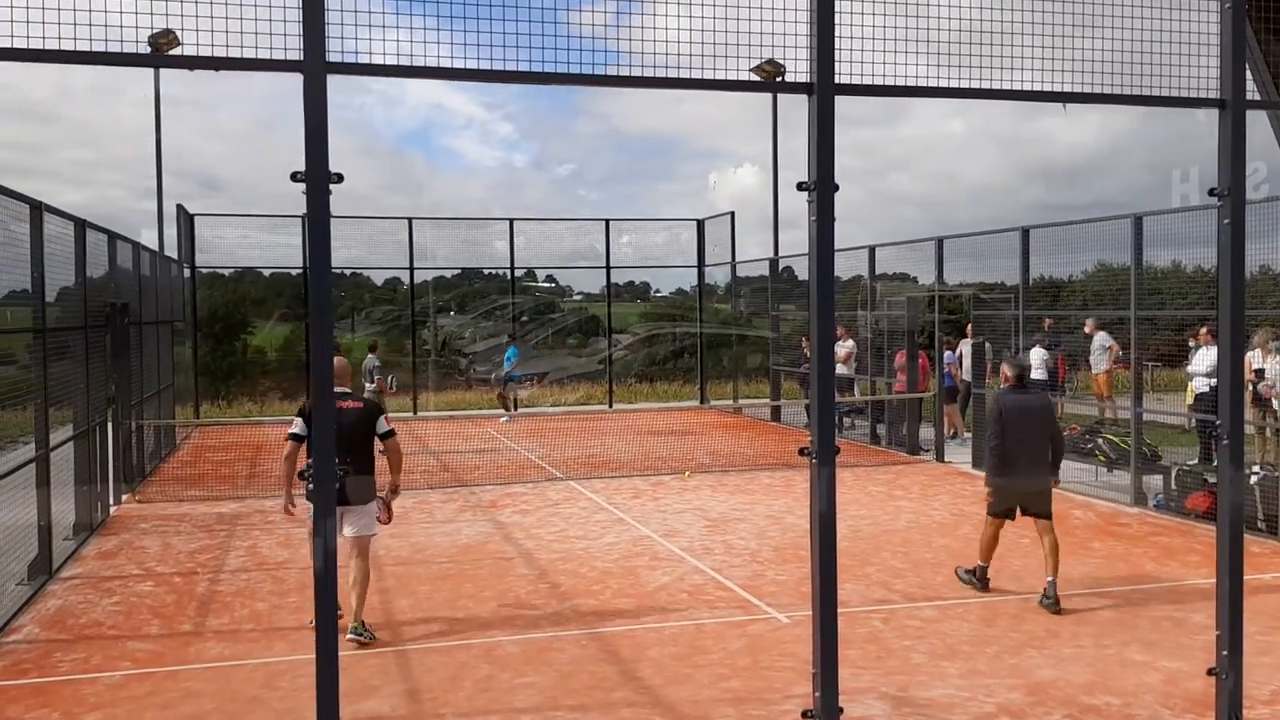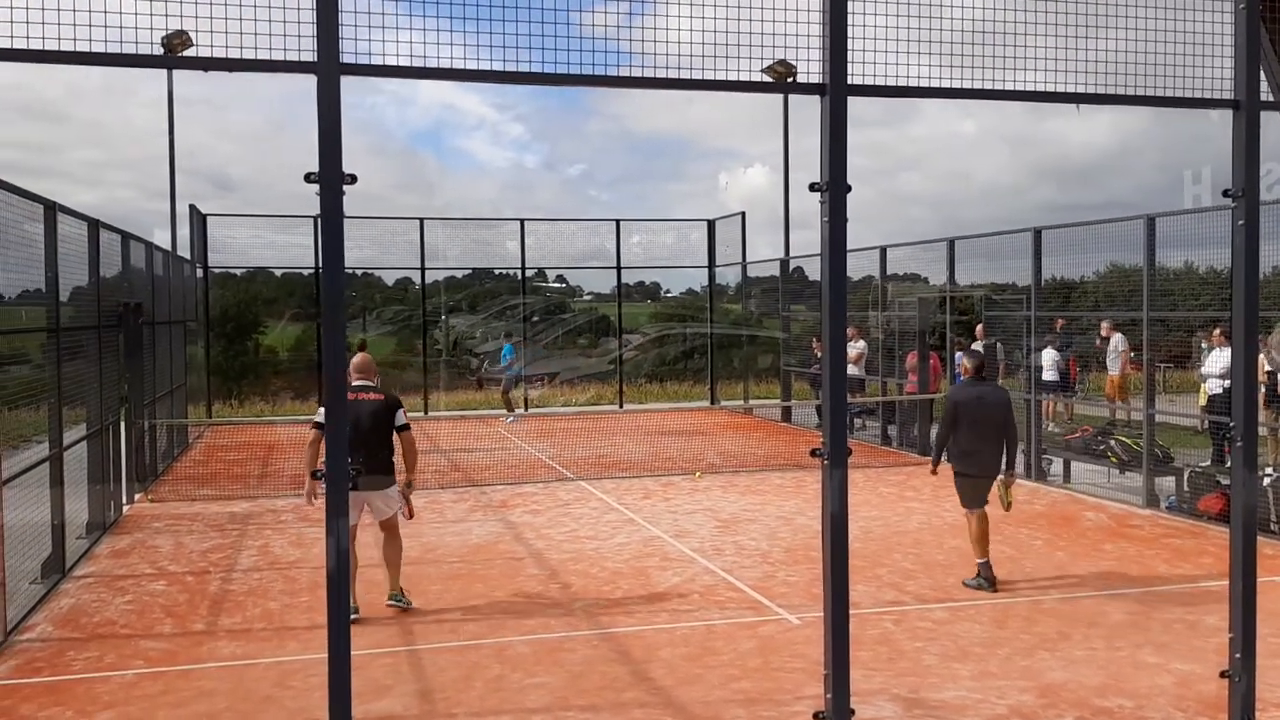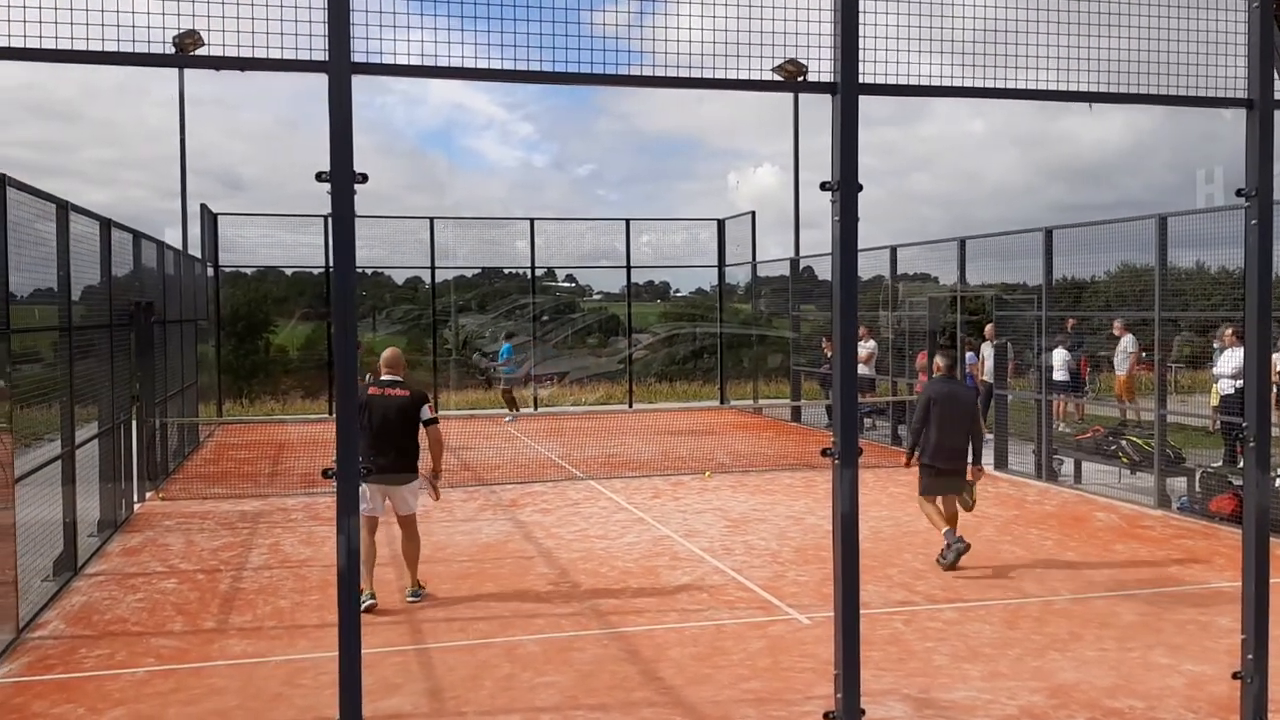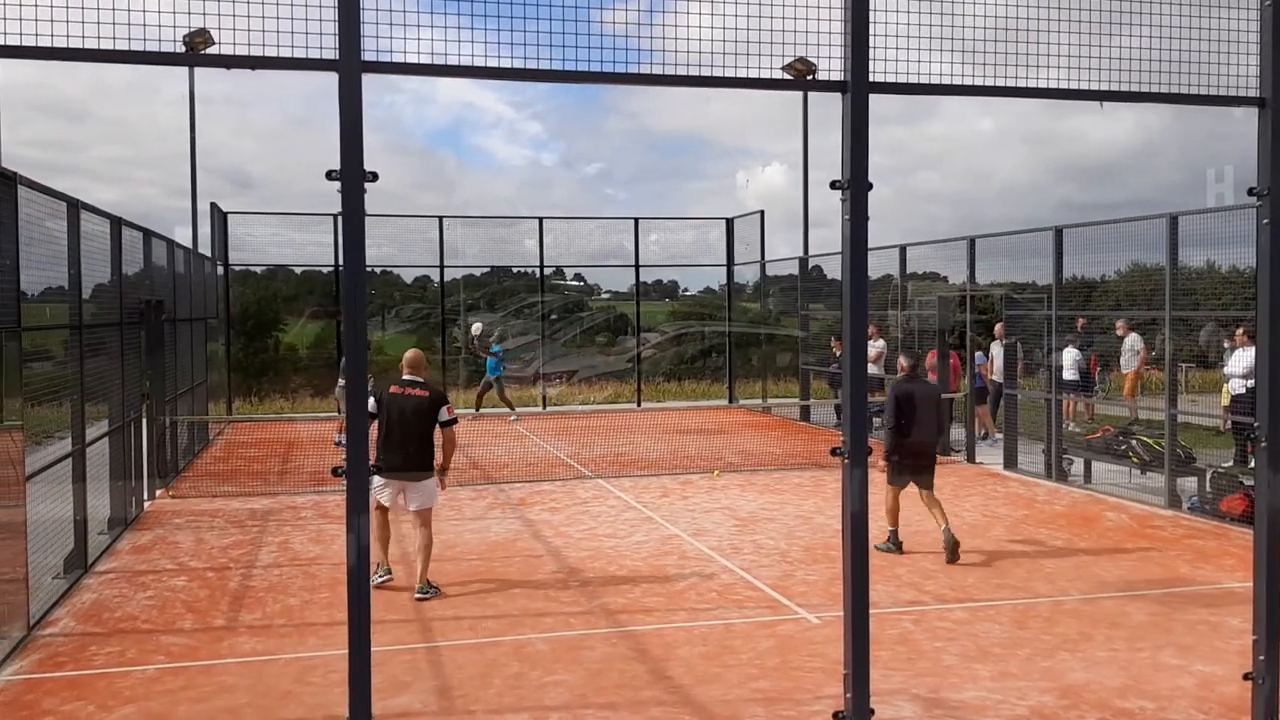
dt=0.4s
person 1, frame 1
left shoulder: (308, 409)
right shoulder: (371, 408)
left elbow: (289, 454)
right elbow: (393, 449)
left wrist: (287, 493)
right wrist: (395, 481)
right hip: (361, 493)
right knee: (359, 556)
right ankle: (356, 622)
person 1, frame 2
right shoulder: (391, 401)
left elbow: (313, 441)
right elbow: (408, 443)
left wrist: (310, 479)
right wrist: (409, 479)
left hip: (344, 481)
right hip: (381, 479)
left knee: (346, 540)
right knee: (391, 531)
left ankle: (350, 603)
right ankle: (395, 591)
person 1, frame 3
left shoulder: (363, 394)
right shoulder: (417, 396)
right elbow: (435, 436)
right wrist: (436, 472)
left hip: (369, 473)
right hip: (404, 473)
left knee: (367, 531)
right knee: (408, 528)
left ankle: (367, 591)
right ankle: (413, 586)
person 1, frame 4
left shoulder: (382, 393)
right shoulder: (437, 397)
right elbow: (450, 438)
right wrist: (444, 468)
left hip: (386, 468)
right hip: (421, 471)
left knee: (380, 512)
right knee: (423, 526)
left ankle: (382, 567)
right ankle: (422, 583)
person 2, frame 1
left shoulder: (1000, 401)
right shoulder: (1043, 401)
left elbow: (994, 444)
right elbow: (1057, 442)
left wrist: (989, 481)
right wrist: (1053, 473)
left hip: (1008, 477)
right hip: (1039, 479)
left knee: (993, 523)
right knee: (1046, 531)
left ankle: (979, 576)
right ankle: (1051, 591)
person 2, frame 2
left shoulder: (957, 393)
right shoulder: (1001, 393)
left elbow: (945, 430)
right elbow: (1011, 434)
left wrist: (935, 459)
right wrist: (1009, 469)
left hip: (966, 464)
right hip: (992, 465)
left knee: (974, 514)
right knee: (978, 511)
left ankle: (985, 575)
right ankle: (984, 562)
person 2, frame 3
left shoulder: (930, 388)
right shoulder: (967, 392)
left elbow: (918, 425)
right elbow: (976, 430)
left wrist: (909, 452)
right wrist: (977, 463)
left hip: (933, 456)
right hip: (958, 457)
left knee: (926, 502)
right knee: (949, 502)
left ankle: (956, 541)
right ankle: (949, 553)
person 2, frame 4
left shoulder: (897, 388)
right shoulder: (932, 389)
left elbow: (891, 424)
right elbow: (943, 424)
left wrist: (886, 453)
left hip: (901, 451)
right hip: (926, 452)
left knee: (892, 492)
right knee: (928, 496)
left ankle: (893, 541)
right ankle: (948, 535)
